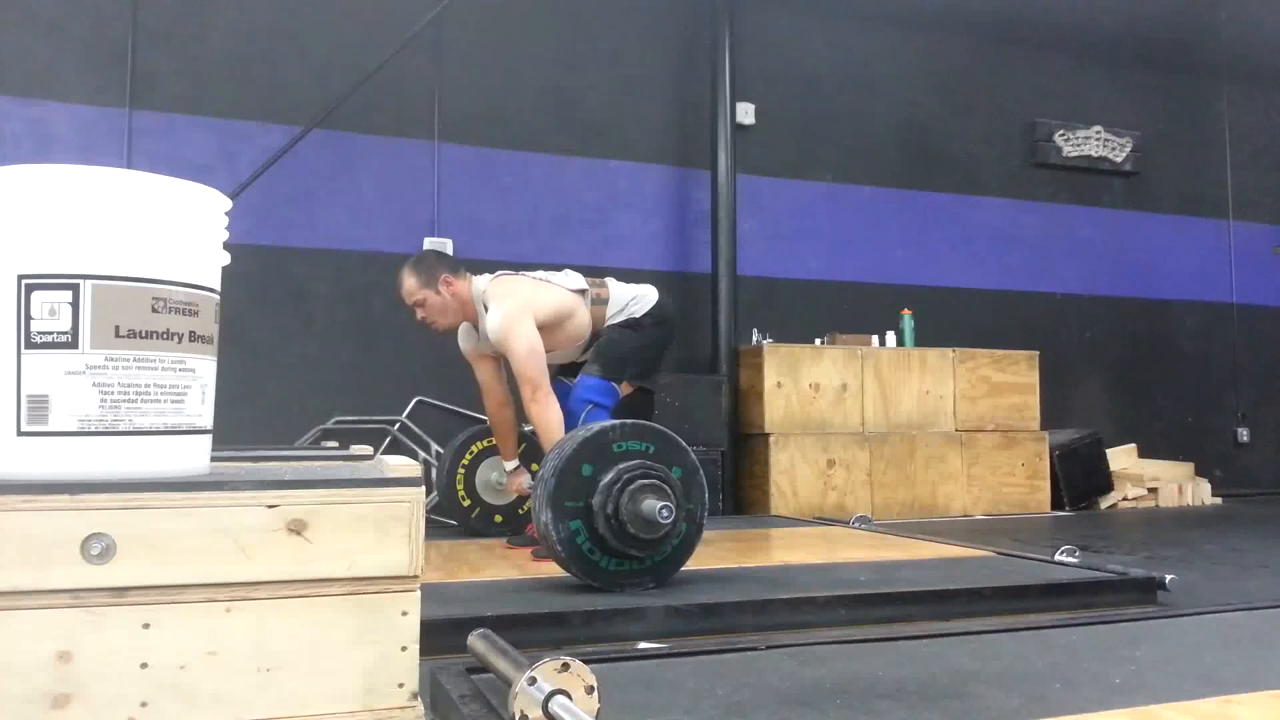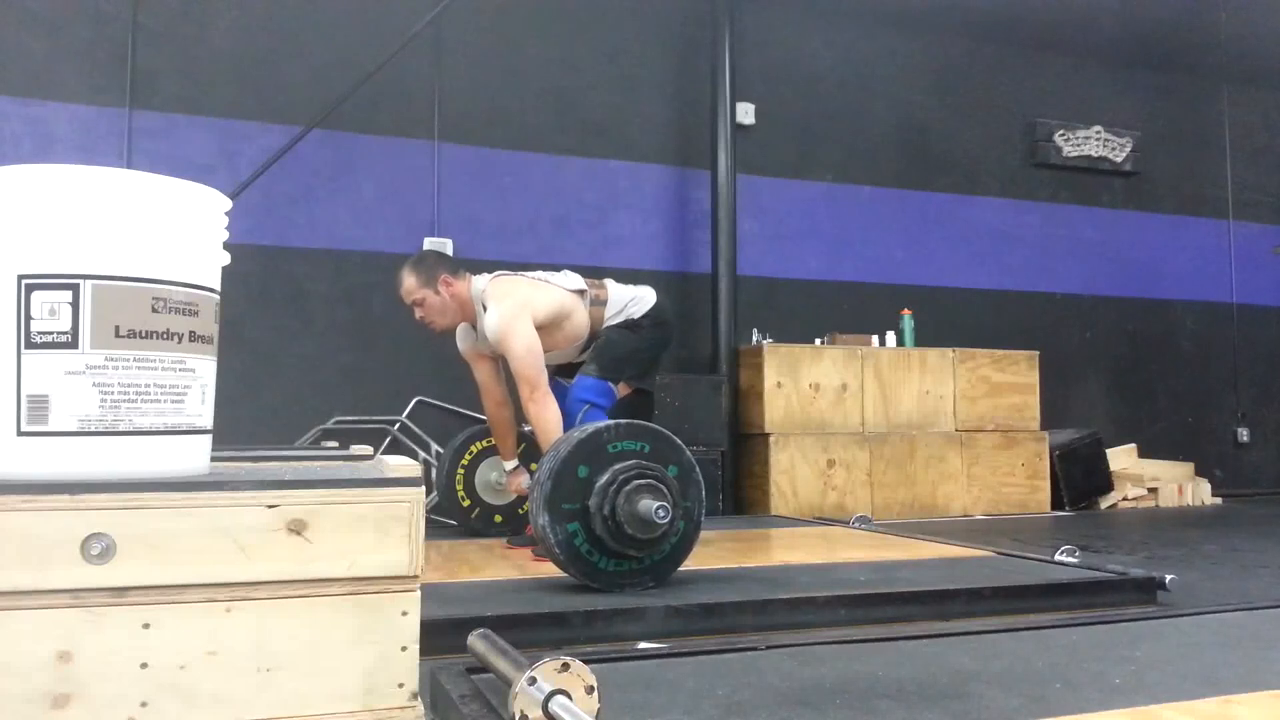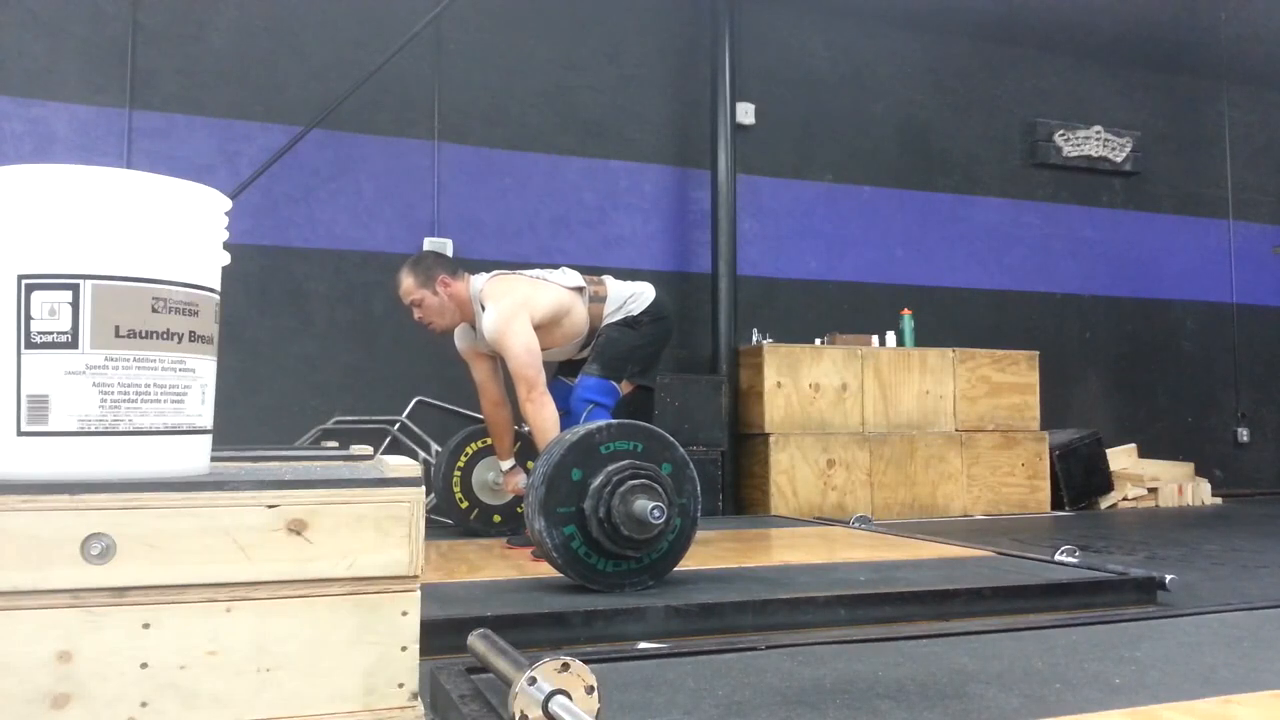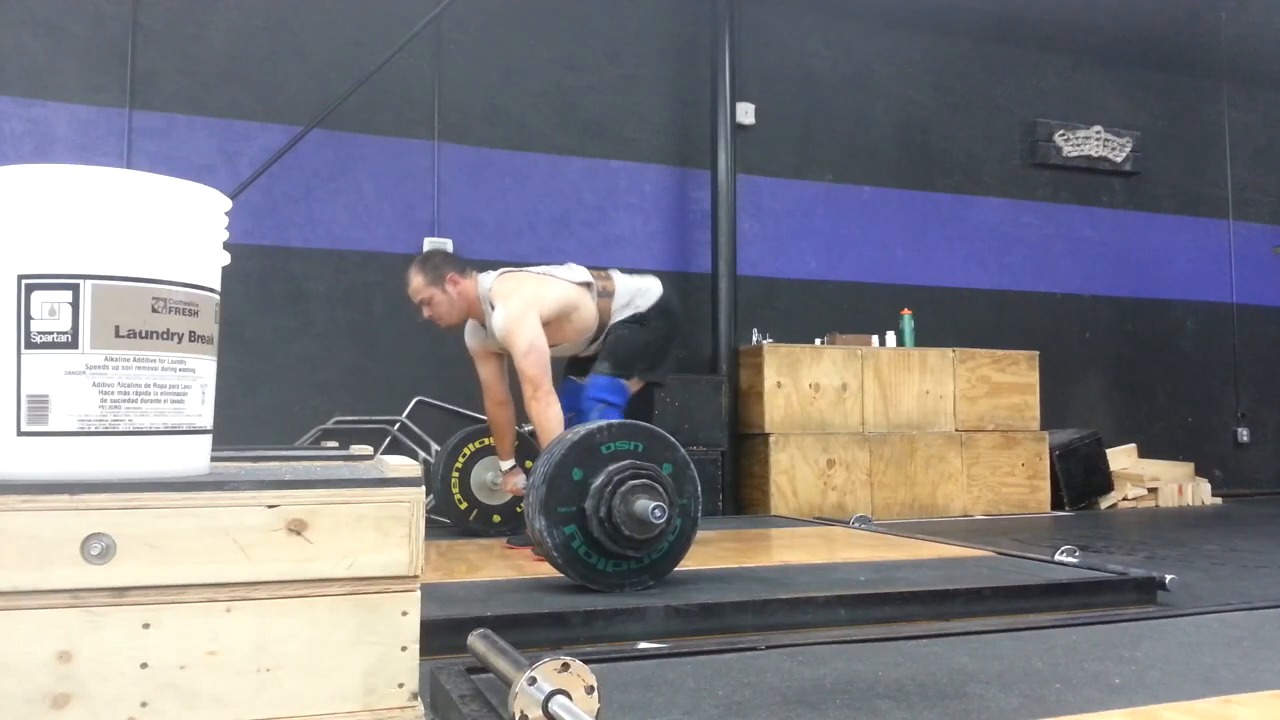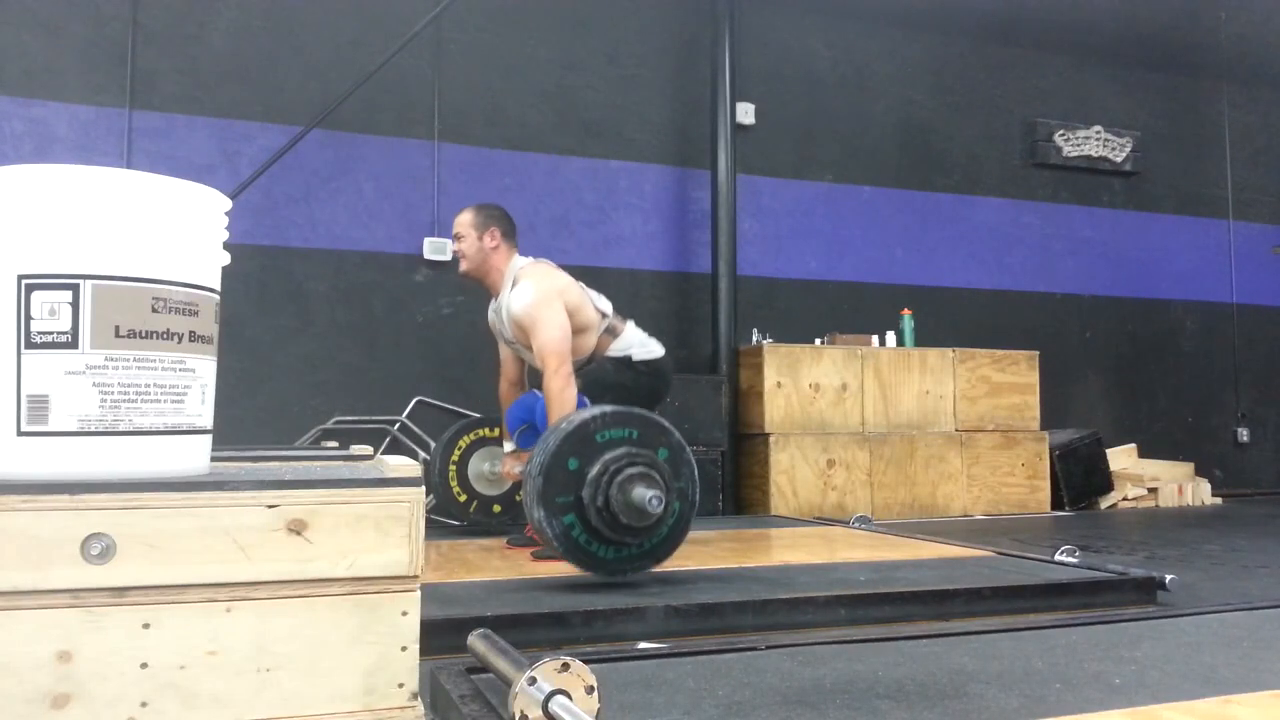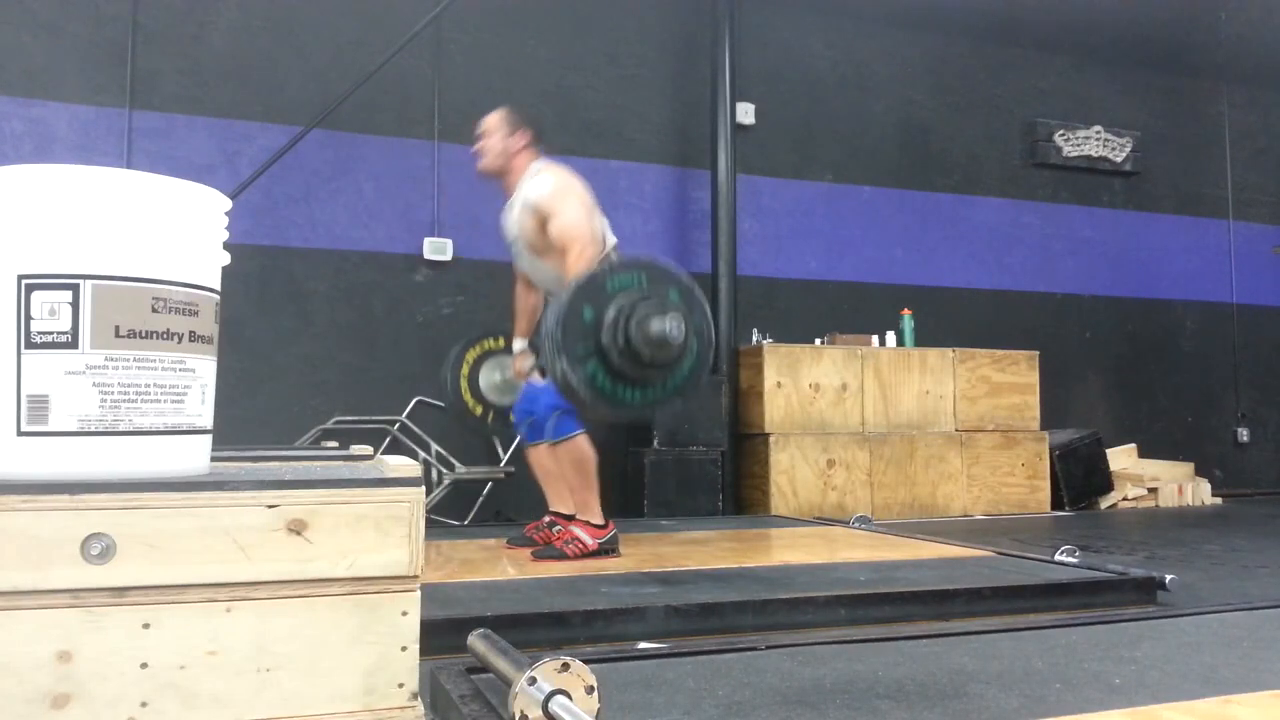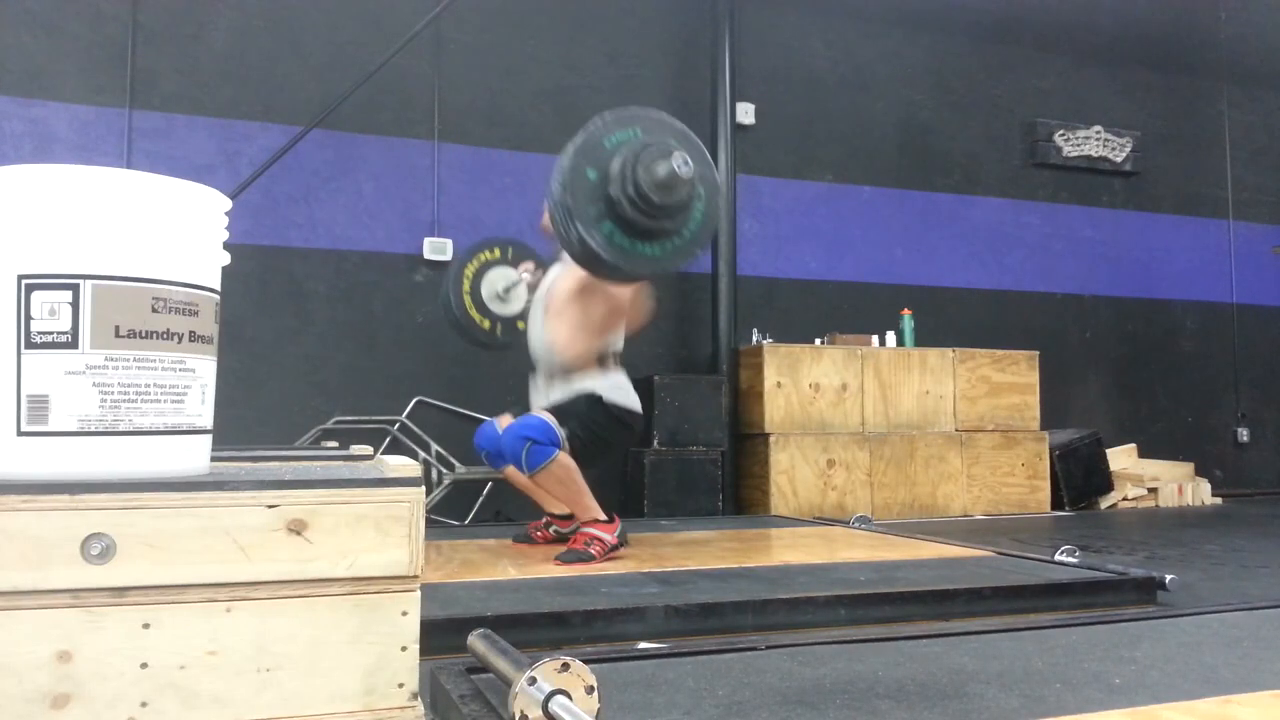
dt=0.5s
person 1, frame 1
left shoulder: (505, 313)
right shoulder: (471, 333)
left elbow: (538, 397)
right elbow: (497, 402)
right wrist: (513, 467)
left hip: (643, 317)
right hip: (606, 327)
left knee: (587, 402)
right knee: (559, 409)
person 1, frame 2
left shoulder: (503, 314)
right shoulder: (469, 334)
left elbow: (536, 397)
right elbow: (495, 402)
right wrist: (512, 467)
left hip: (640, 319)
right hip: (603, 330)
left knee: (585, 402)
right knee: (558, 407)
person 1, frame 3
left shoulder: (501, 313)
right shoulder: (467, 332)
left elbow: (533, 396)
right elbow: (493, 401)
right wrist: (508, 466)
left hip: (640, 315)
right hip: (599, 326)
left knee: (589, 402)
right knee: (558, 408)
person 1, frame 4
left shoulder: (510, 309)
right shoulder: (477, 331)
left elbow: (540, 394)
right elbow: (497, 400)
right wrist: (508, 467)
left hip: (646, 312)
right hip: (609, 324)
left knee: (599, 403)
right knee: (565, 411)
person 1, frame 5
left shoulder: (532, 291)
right shoulder: (499, 306)
left elbow: (559, 376)
right elbow: (511, 381)
right wrist: (511, 449)
left hip: (638, 366)
right hip: (604, 368)
left knee: (554, 415)
right knee: (521, 415)
person 1, frame 6
left shoulder: (550, 186)
right shoulder: (517, 205)
left elbow: (581, 256)
right elbow: (527, 283)
right wrist: (521, 347)
left knee: (555, 407)
right knee: (531, 408)
left ankle: (595, 530)
right ankle: (561, 518)
person 1, frame 7
right shoulder: (561, 271)
left elbow: (636, 312)
right wrist: (527, 281)
left hip: (603, 408)
right hip: (568, 402)
left knee: (525, 439)
right knee: (490, 439)
left ankle: (601, 526)
right ankle: (563, 516)
